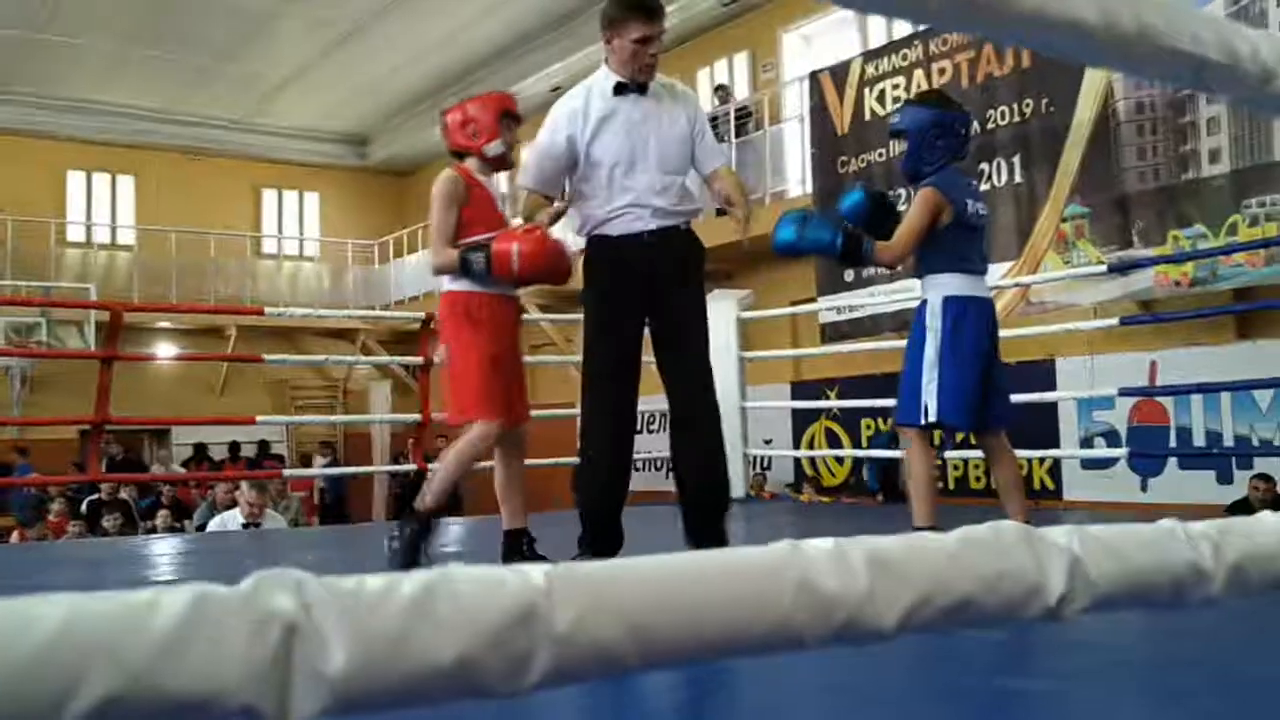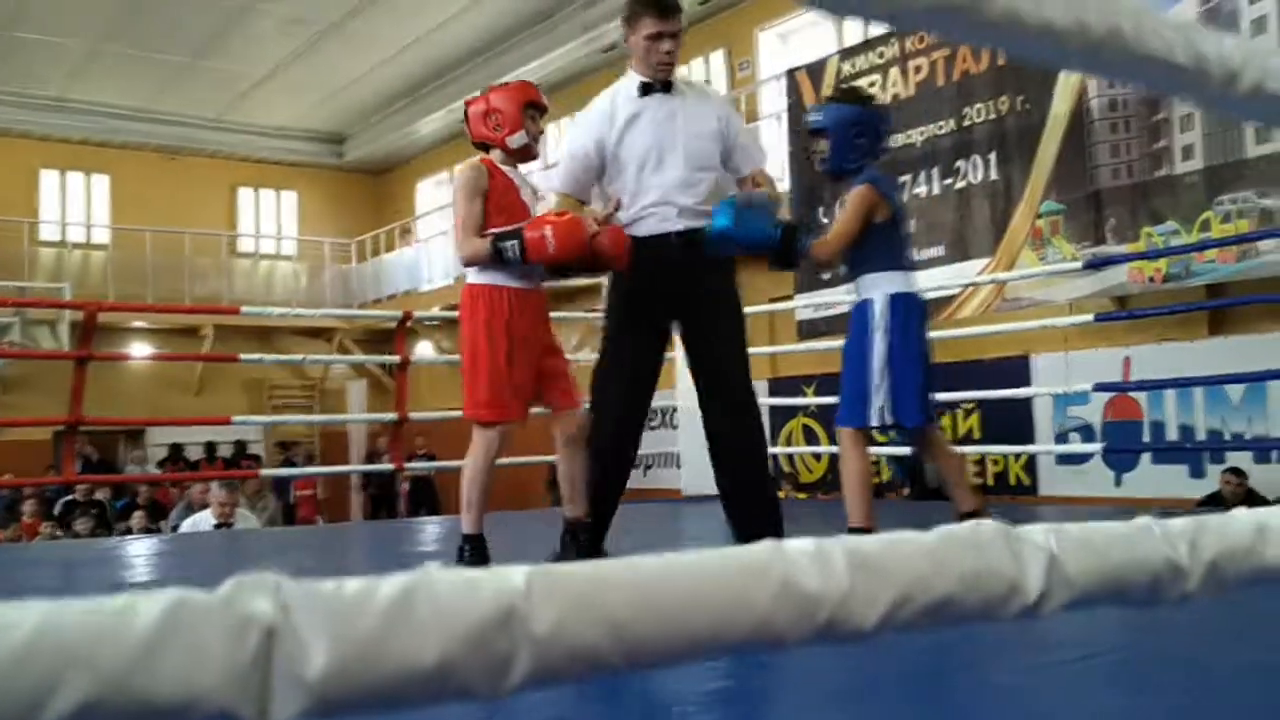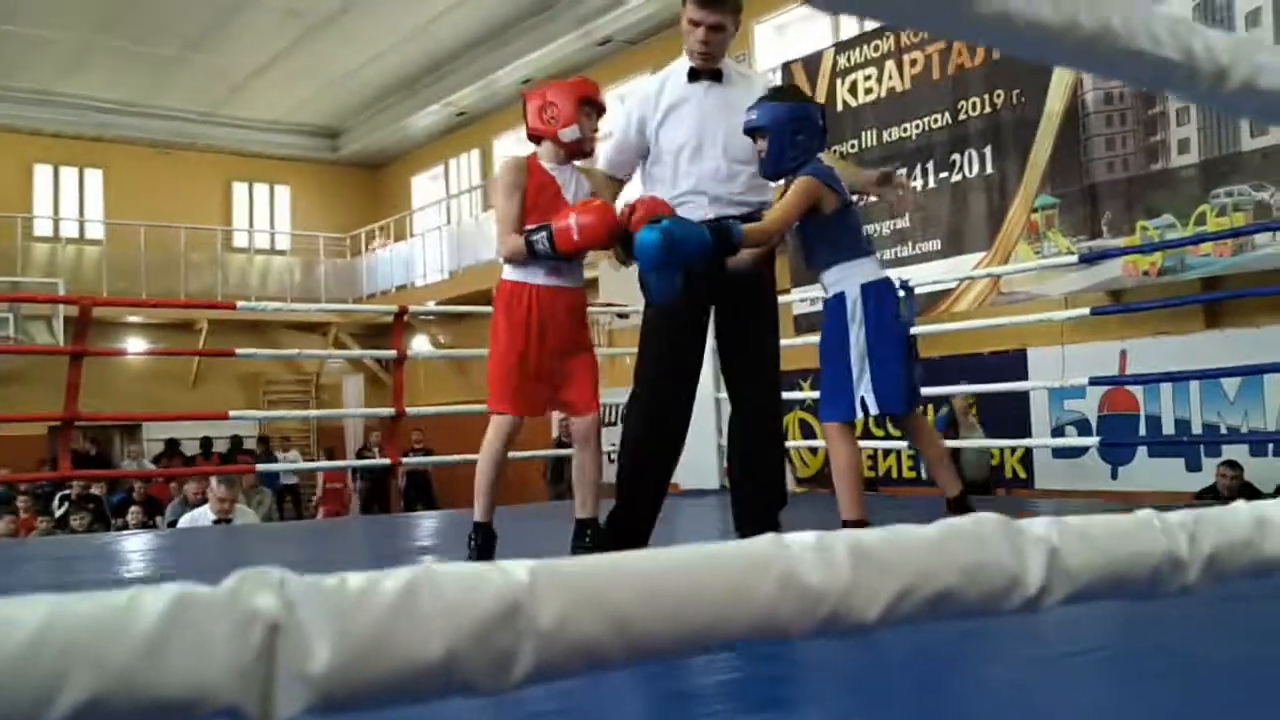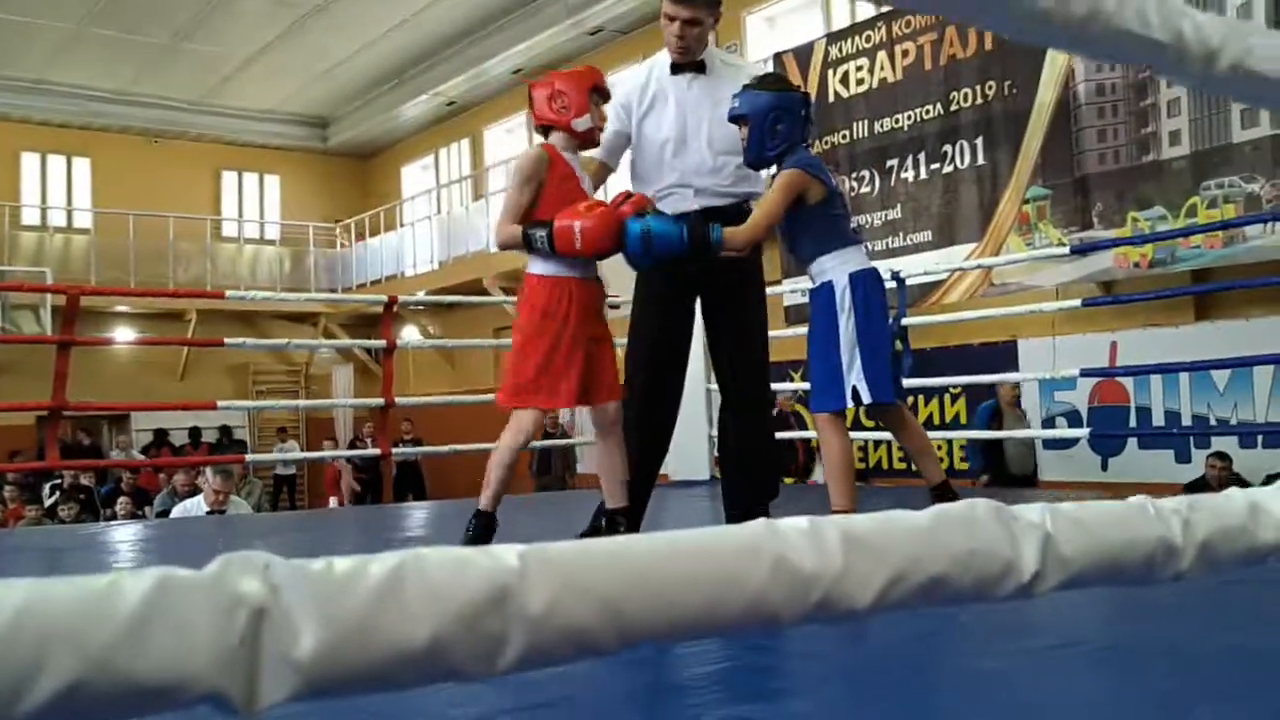
dt=0.5s
person 1, frame 1
left shoulder: (682, 102)
right shoulder: (575, 109)
left elbow: (715, 168)
right elbow: (538, 190)
left wrist: (735, 199)
right wrist: (535, 223)
left hip: (675, 251)
right hip: (612, 256)
left knee: (692, 387)
right knee: (608, 394)
left ankle: (707, 530)
right ankle: (598, 539)
person 1, frame 2
left shoulder: (711, 104)
right shoulder: (604, 112)
left elbow: (750, 172)
right elbow: (568, 197)
left hip: (707, 253)
right hip: (643, 260)
left knee: (729, 391)
right knee: (618, 398)
left ankle: (759, 530)
right ankle: (586, 531)
person 1, frame 3
left shoulder: (762, 92)
right shoulder: (651, 95)
right elbow: (608, 175)
right wrist: (618, 226)
left hip: (744, 246)
left knee: (755, 384)
right knee: (659, 387)
left ankle: (759, 524)
right ankle: (627, 529)
person 1, frame 4
left shoulder: (747, 81)
right shoulder: (636, 86)
right elbow: (598, 161)
left hip: (732, 231)
left knee: (744, 372)
right knee: (649, 376)
left ankle: (750, 511)
person 2, frame 1
left shoulder: (493, 190)
right shoulder: (453, 181)
right elbow: (439, 258)
left wrist: (532, 262)
right wrist: (491, 258)
left hip: (501, 316)
right hip: (468, 313)
left knee: (513, 435)
right knee: (486, 428)
left ankle: (517, 544)
right ankle: (418, 519)
person 2, frame 2
left shoulder: (525, 185)
right shoulder: (476, 173)
right elbow: (467, 249)
left wrist: (589, 252)
right wrist: (531, 244)
left hip: (532, 310)
right hip: (492, 307)
left knee: (573, 421)
right knee: (491, 431)
left ankle: (577, 536)
right ankle: (471, 548)
person 2, frame 3
left shoulder: (588, 182)
right shoulder: (517, 170)
left elbow: (616, 241)
right elbow: (508, 247)
right wrist: (558, 235)
left hip: (570, 310)
right hip: (522, 303)
left knee: (587, 423)
right knee: (506, 421)
left ankle: (587, 534)
right ankle: (480, 537)
person 2, frame 4
left shoulder: (579, 167)
right shoulder: (537, 159)
right elbow: (503, 234)
left wrist: (618, 226)
right wrist: (553, 235)
left hip: (586, 299)
right hip: (549, 295)
left knee: (609, 413)
right knee: (530, 417)
left ankle: (616, 525)
right ankle: (482, 521)
person 3, frame 1
left shoulder: (933, 189)
right shoulder: (967, 188)
left elbow: (893, 254)
left wrist: (830, 240)
right wrist: (884, 221)
left hip: (947, 311)
right hip: (977, 310)
left knee: (914, 430)
right knee: (989, 432)
person 3, frame 2
left shoulder: (865, 186)
right shoulder: (873, 185)
left elbow: (827, 251)
right elbow: (838, 251)
left wrist: (770, 235)
right wrist: (775, 240)
left hip: (884, 309)
right hip: (897, 308)
left knee: (851, 430)
right knee: (920, 426)
left ankle: (860, 540)
right ankle: (975, 519)
person 3, frame 3
left shoulder: (810, 180)
right shoulder: (809, 181)
left elbow: (764, 232)
right elbow: (764, 253)
left wrist: (700, 238)
right wrist: (704, 267)
left hip: (858, 299)
right hip: (864, 298)
left knee: (837, 423)
right knee: (905, 413)
right ankle: (960, 508)
person 3, frame 4
left shoulder: (794, 171)
right shoulder: (801, 169)
left elbow: (748, 236)
right elbow: (757, 238)
left wrist: (680, 235)
right wrist: (683, 234)
left hip: (844, 289)
right hip: (847, 289)
left knee: (827, 412)
right knee: (887, 406)
right ankle: (946, 500)
